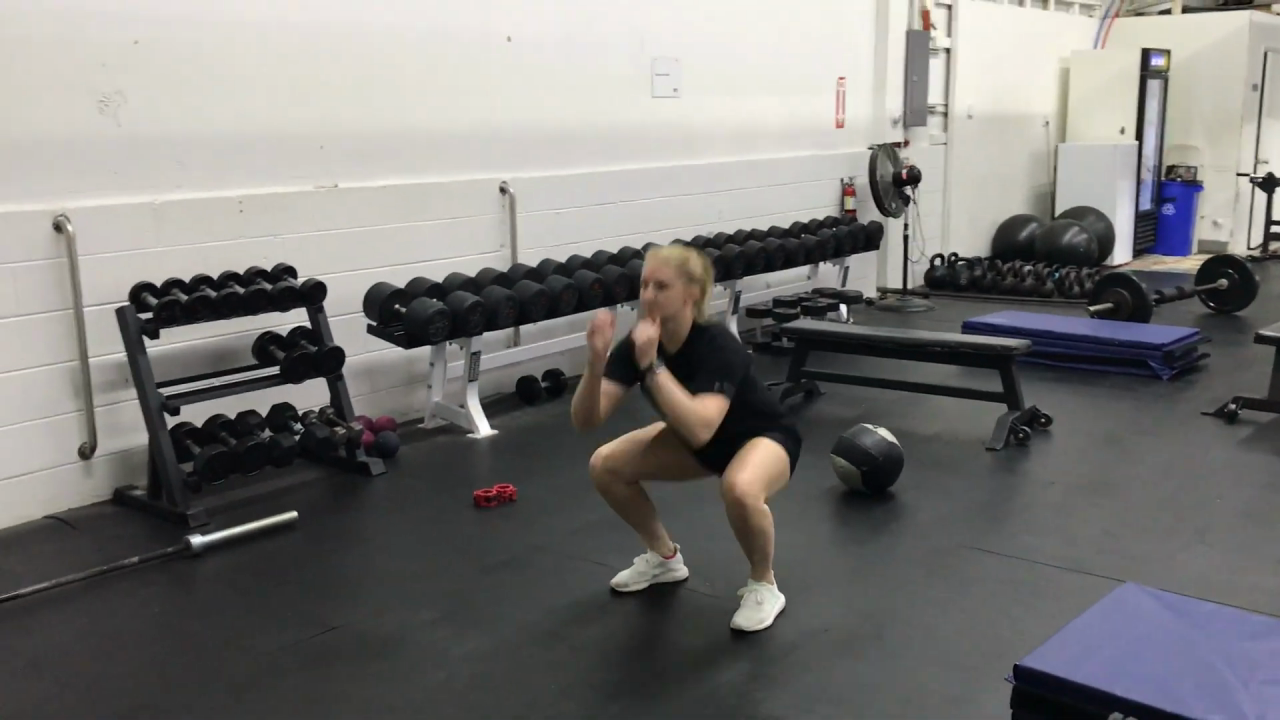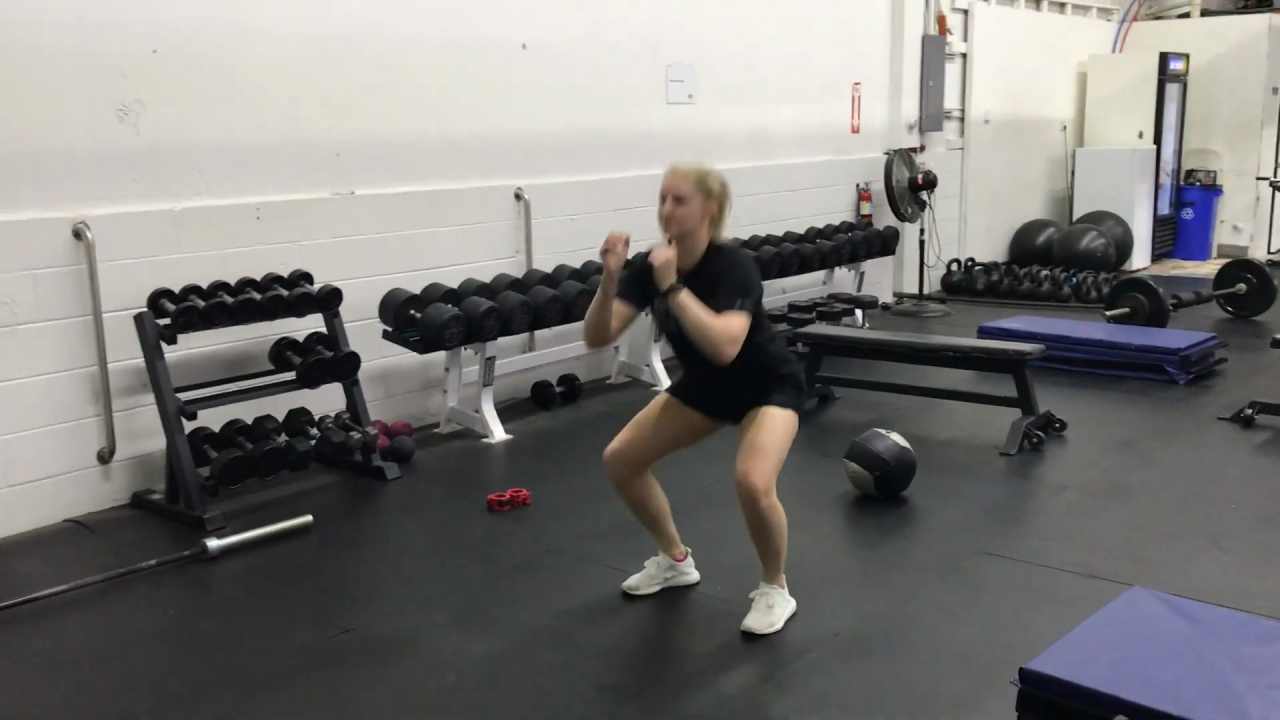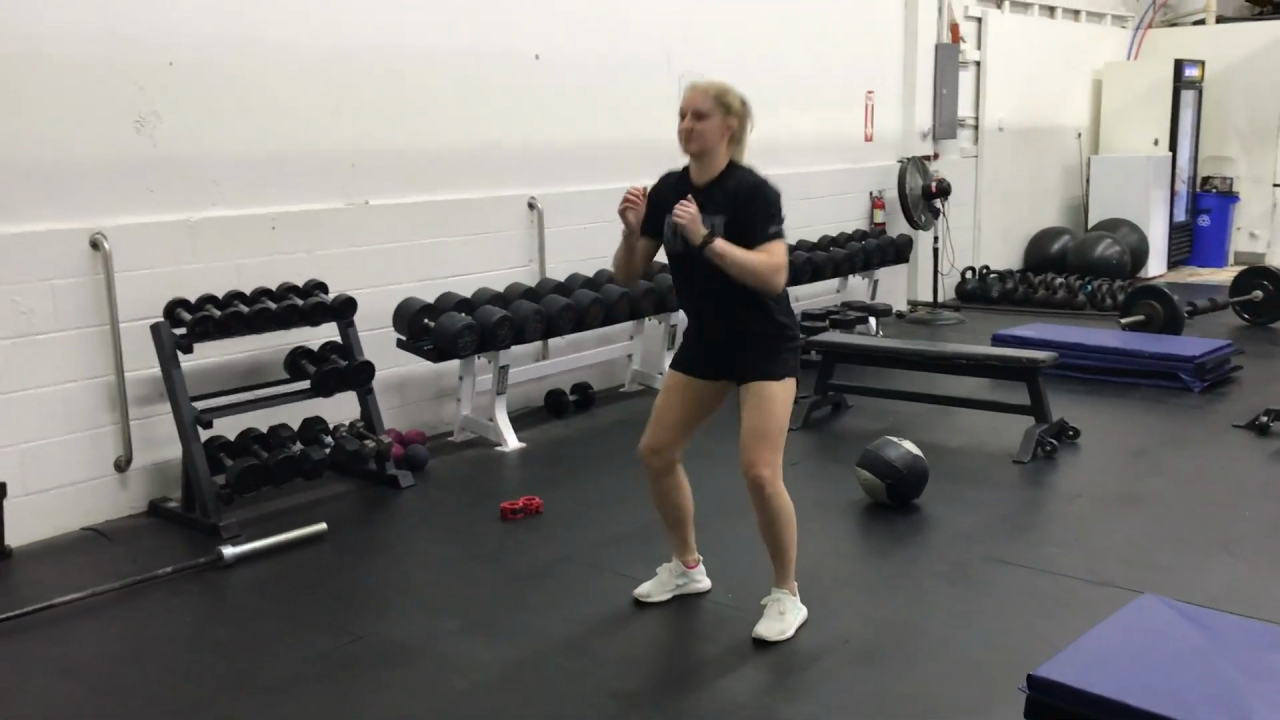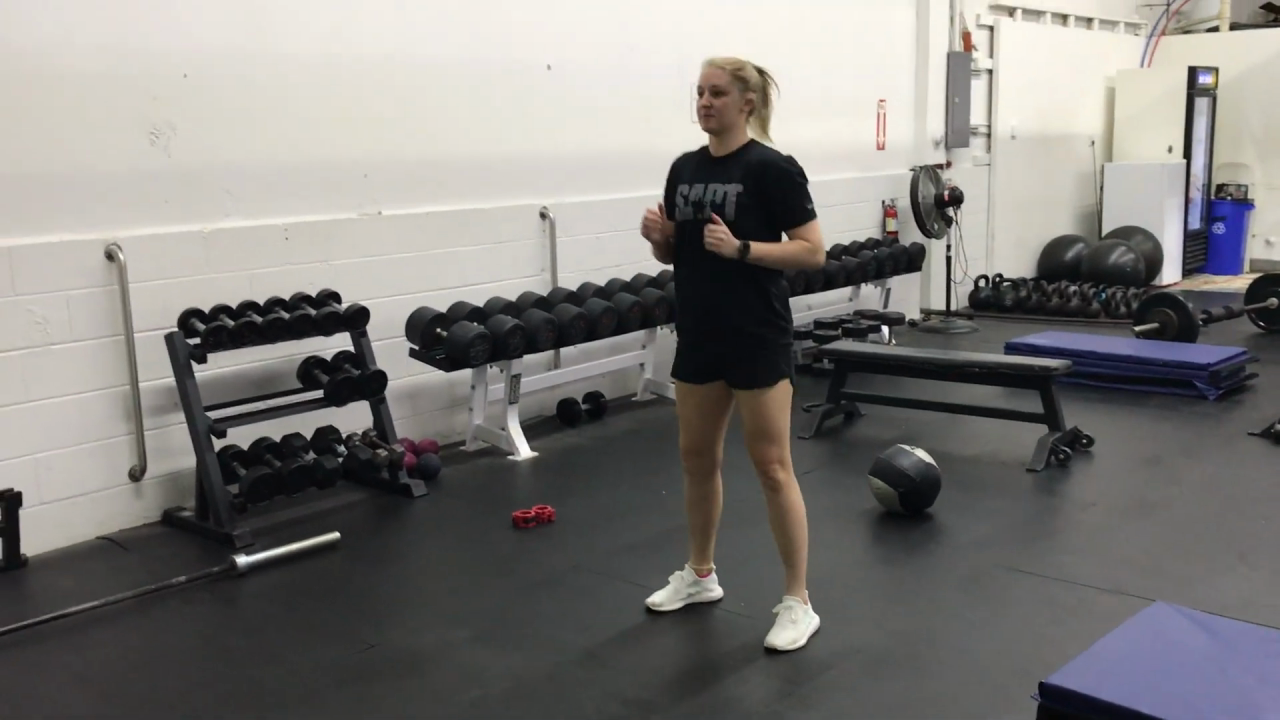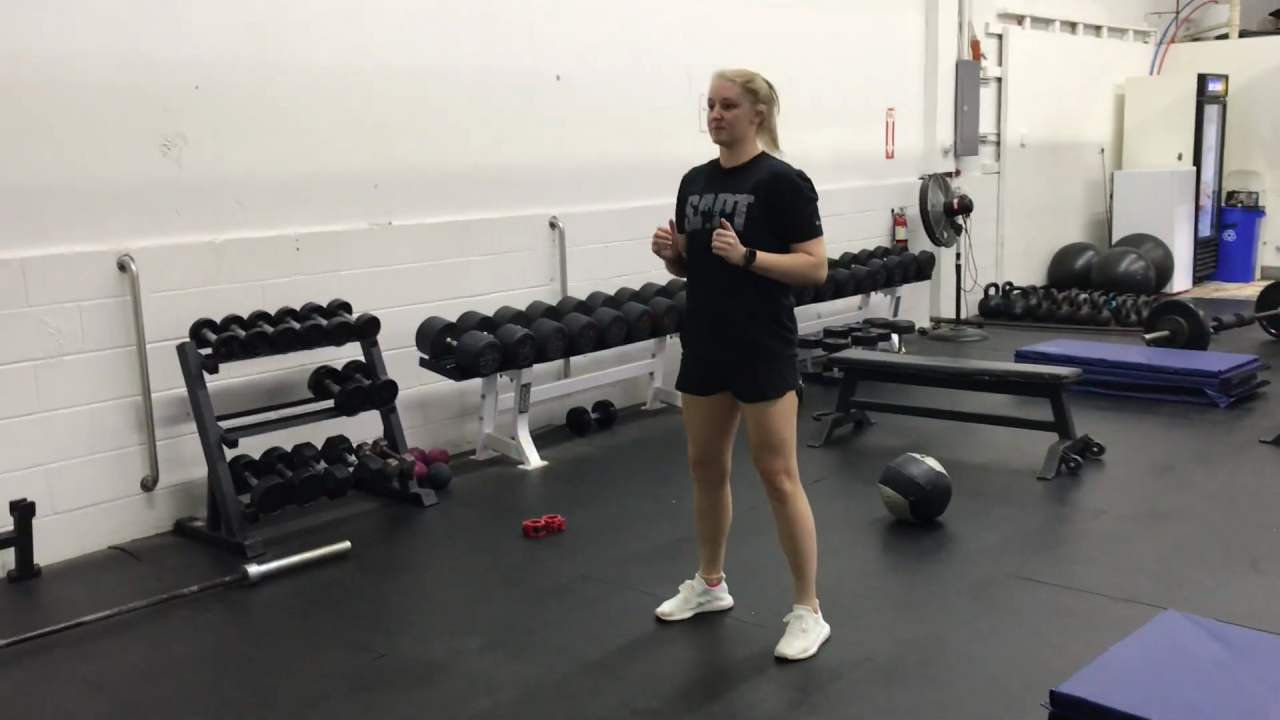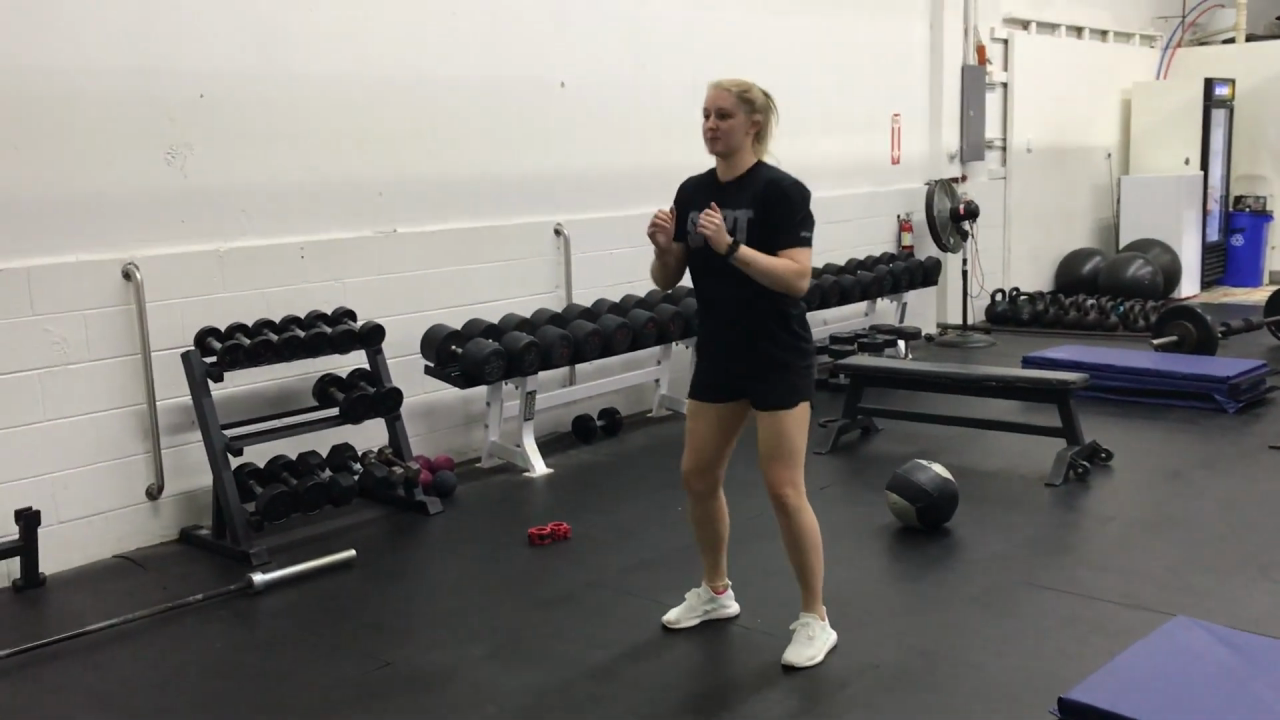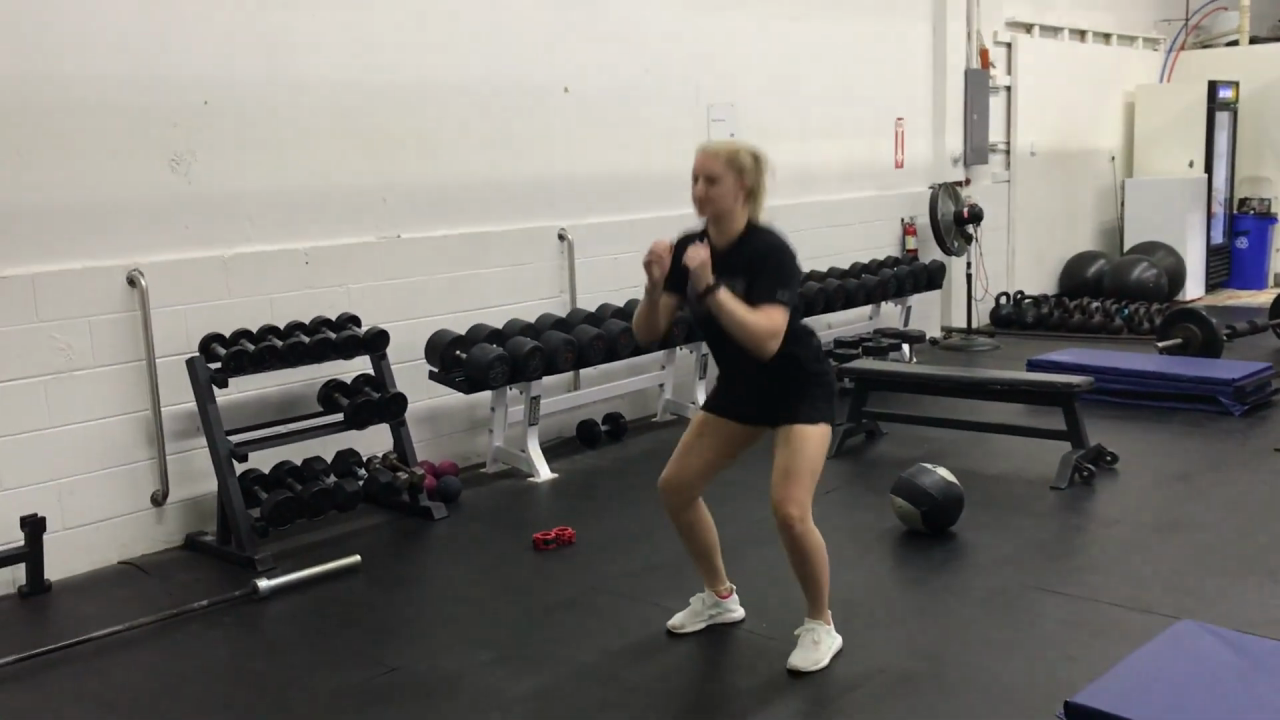
dt=0.2s
person 1, frame 1
left shoulder: (719, 347)
right shoulder: (639, 342)
left elbow: (699, 430)
right elbow: (585, 420)
left wrist: (651, 365)
right wrist: (596, 361)
left hip: (763, 435)
right hip: (693, 435)
left knee: (739, 491)
right knee: (605, 466)
left ankle: (764, 586)
right ankle: (665, 556)
person 1, frame 2
left shoulder: (733, 267)
right shoulder: (652, 263)
left elbow: (725, 346)
right elbow: (598, 338)
left wrist: (672, 288)
right wrist: (611, 279)
left hip: (768, 386)
right hip: (703, 385)
left knee: (751, 483)
right knee: (619, 460)
left ankle: (775, 590)
right ankle: (674, 559)
person 1, frame 3
left shoulder: (752, 191)
right shoulder: (667, 189)
left elbow: (773, 274)
right elbow: (626, 277)
left wrist: (705, 237)
right wrist: (631, 228)
left hip: (765, 345)
right hip: (702, 343)
left knee: (759, 470)
right knee: (655, 455)
left ankle: (787, 596)
right ankle: (686, 568)
person 1, frame 4
left shoulder: (772, 168)
right shoulder: (683, 168)
left elbow: (812, 252)
right elbow: (673, 254)
left wrist: (739, 248)
right wrist: (657, 236)
left hip: (758, 338)
right hip: (697, 336)
left knee: (771, 466)
right knee: (697, 460)
left ankle: (798, 603)
right ankle: (700, 576)
person 1, frame 5
left shoulder: (783, 181)
right shoulder: (696, 180)
left elbow: (815, 268)
left wrist: (744, 254)
right wrist: (668, 250)
left hip: (762, 350)
right hip: (703, 346)
left knee: (778, 477)
right knee: (706, 469)
left ankle: (809, 611)
right ankle: (709, 585)
person 1, frame 6
left shoulder: (781, 190)
right shoulder: (693, 192)
left elbow: (797, 281)
right elbow: (665, 281)
left wrist: (729, 245)
right wrist: (662, 246)
left hip: (779, 363)
right hip: (717, 360)
left knee: (783, 490)
right knee: (698, 477)
left ankle: (816, 620)
right ankle: (715, 593)
person 1, frame 7
left shoulder: (770, 251)
right shoulder: (687, 250)
left elbow: (765, 341)
right elbow: (648, 333)
left wrist: (710, 285)
right wrist: (655, 283)
left hip: (802, 391)
right hip: (738, 387)
left knee: (789, 510)
right knee: (674, 488)
left ankle: (821, 625)
right ankle: (720, 597)
